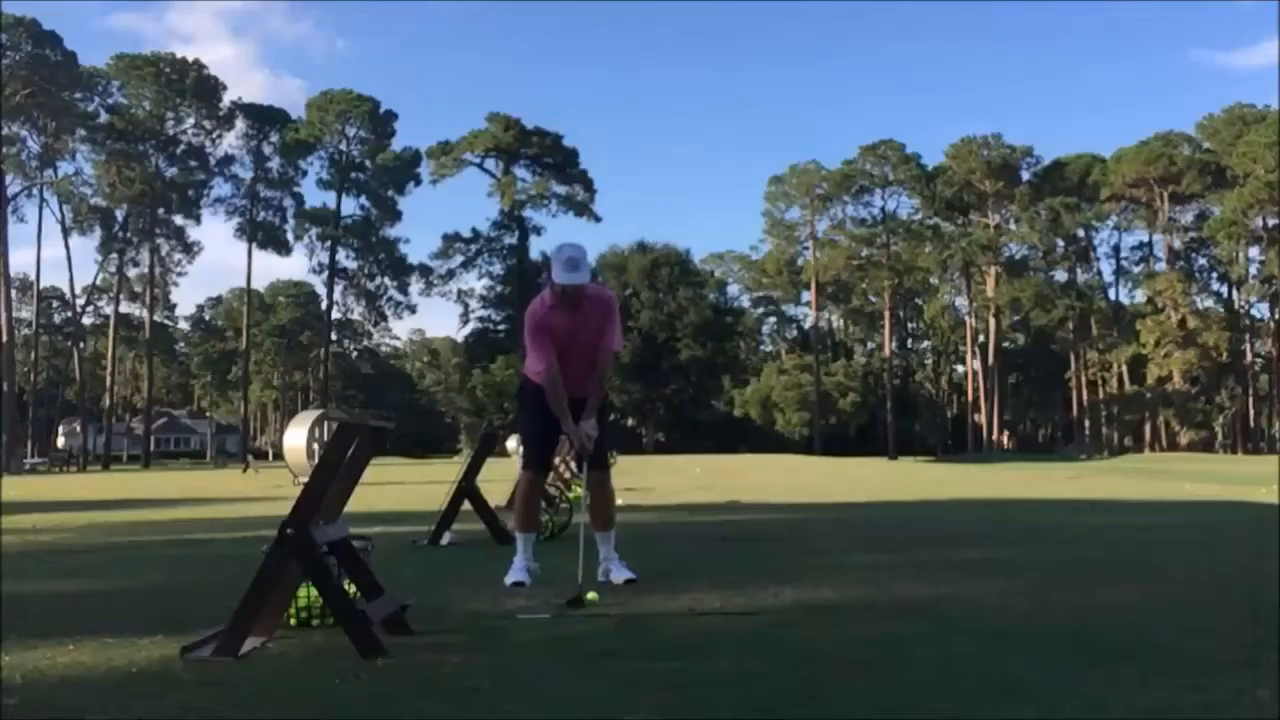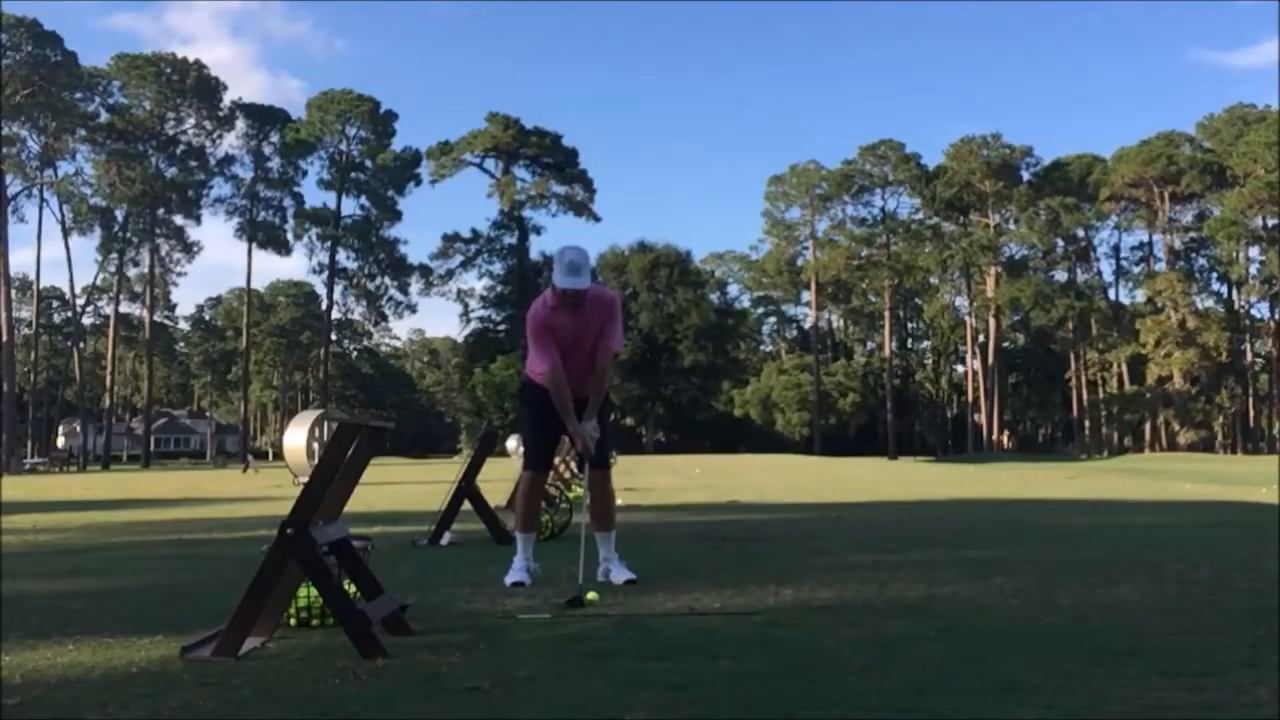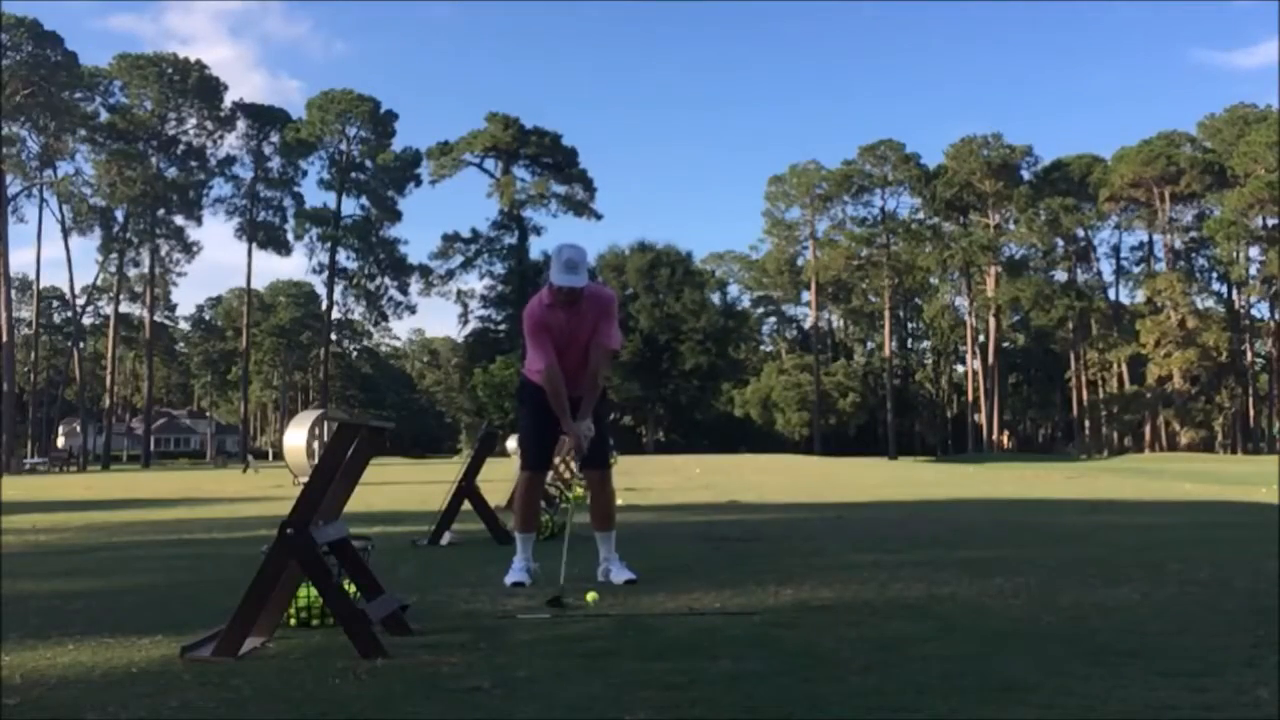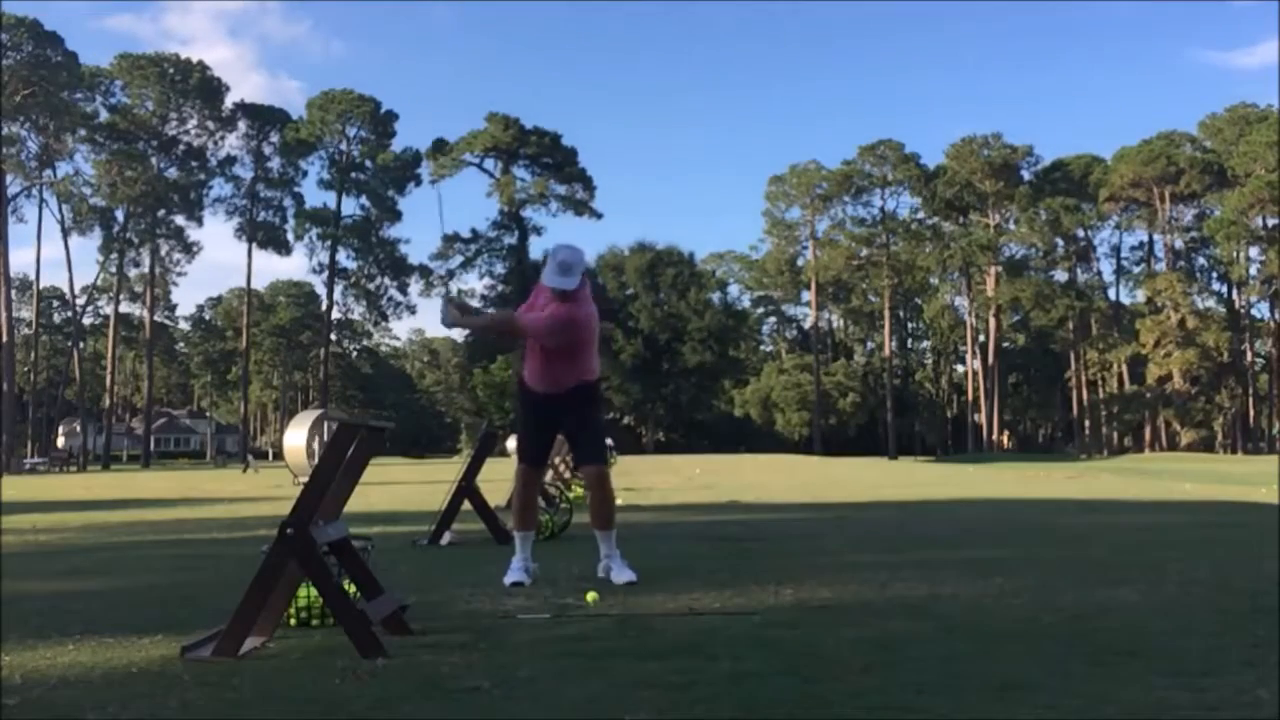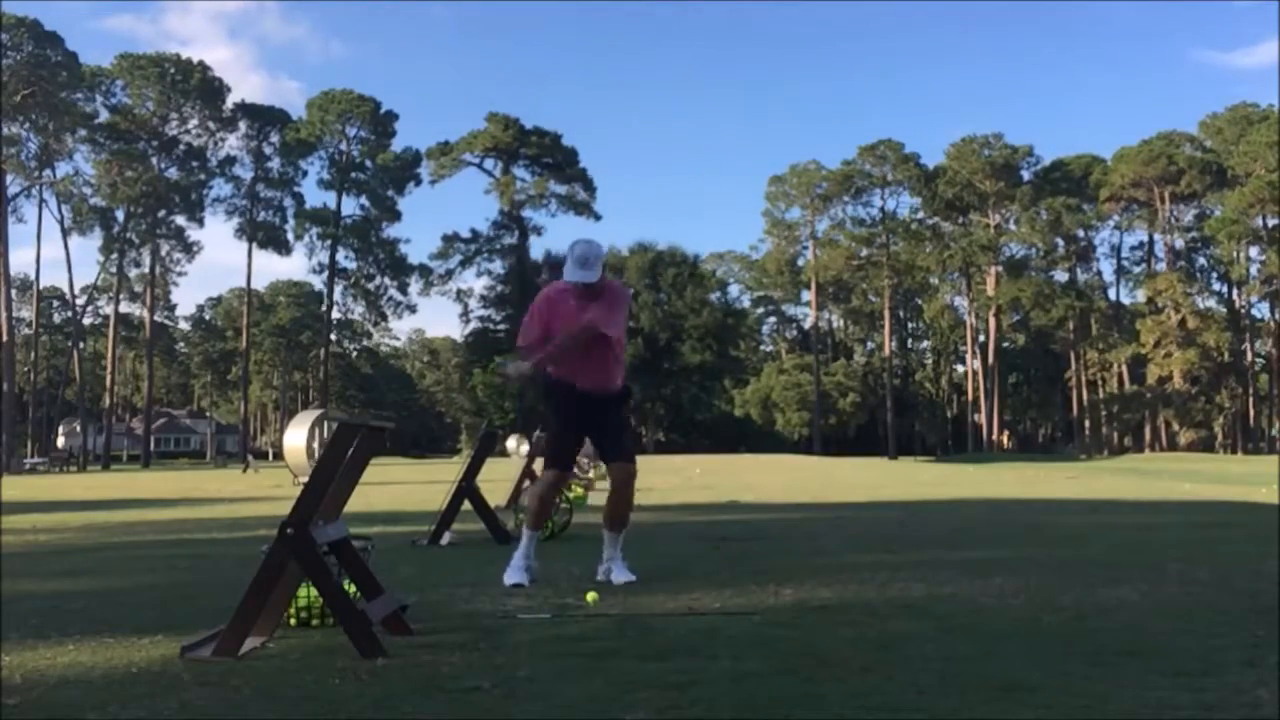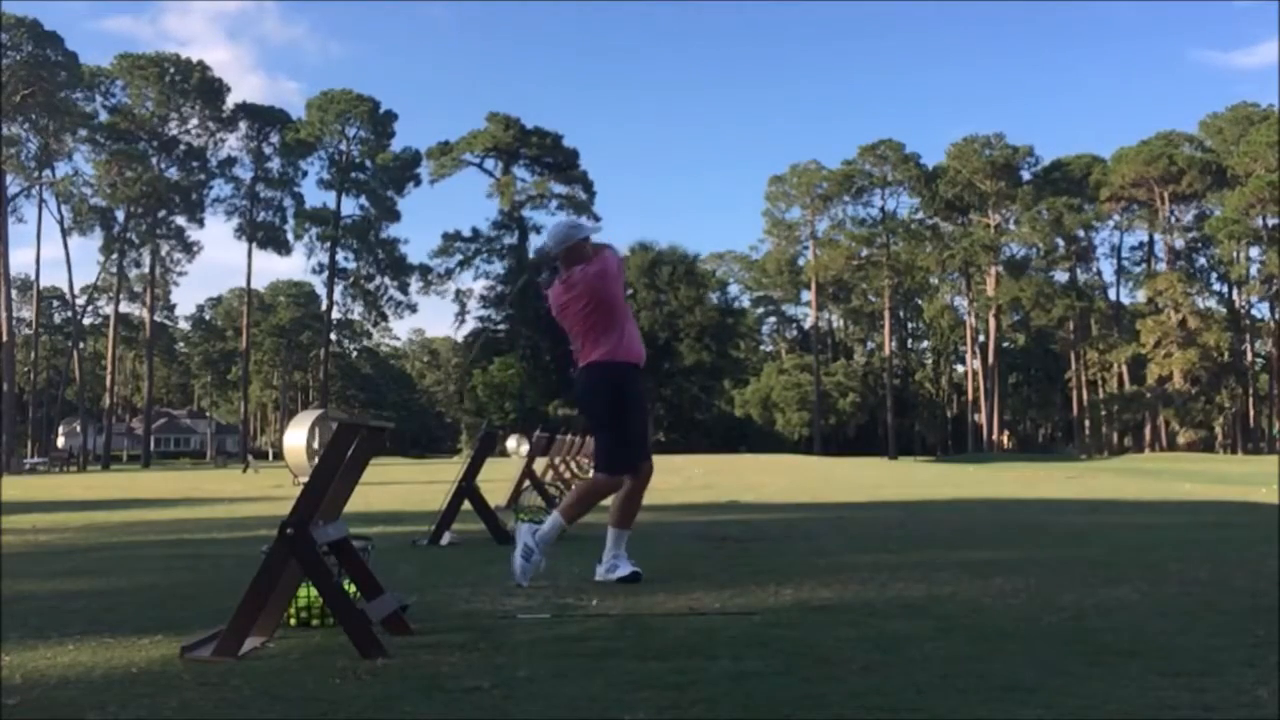
dt=0.5s
person 1, frame 1
left shoulder: (605, 302)
right shoulder: (537, 313)
left elbow: (603, 363)
right elbow: (550, 374)
left wrist: (589, 417)
right wrist: (568, 427)
left hip: (588, 395)
right hip: (541, 394)
left knee: (599, 475)
right knee: (532, 473)
left ankle: (608, 560)
right ankle: (523, 560)
person 1, frame 2
left shoulder: (607, 302)
right shoulder: (539, 313)
left elbow: (604, 363)
right elbow: (554, 374)
left wrist: (591, 417)
right wrist: (573, 428)
left hip: (590, 394)
right hip: (542, 393)
left knee: (600, 474)
right knee: (534, 473)
left ankle: (609, 560)
right ankle: (523, 560)
person 1, frame 3
left shoulder: (603, 300)
right shoulder: (535, 311)
left elbow: (598, 362)
right elbow: (550, 372)
left wrist: (585, 417)
right wrist: (567, 425)
left hip: (587, 394)
right hip: (540, 394)
left knee: (600, 476)
right knee: (531, 475)
left ankle: (609, 560)
right ankle: (522, 561)
person 1, frame 4
left shoulder: (573, 314)
right shoulder: (546, 290)
left elbow: (512, 326)
right elbow: (515, 318)
left wrist: (463, 321)
right wrist: (472, 313)
left hip: (577, 397)
right hip: (536, 394)
left knee: (596, 474)
right knee: (527, 475)
left ankle: (611, 558)
right ankle: (521, 560)
person 1, frame 5
left shoulder: (616, 295)
right shoulder: (549, 298)
left elbow: (581, 336)
right elbow: (526, 349)
left wrist: (535, 365)
right wrist: (528, 368)
left hip: (608, 396)
right hip: (566, 393)
left knee: (624, 474)
right knee: (553, 477)
left ankle: (612, 560)
right ankle: (523, 557)
person 1, frame 6
left shoulder: (556, 293)
right shoulder: (602, 270)
right elbow: (608, 250)
left wrist: (555, 263)
left hip: (602, 378)
right hip: (612, 378)
left knee: (640, 469)
right knee: (611, 474)
left ankle: (613, 558)
right ankle: (540, 537)
